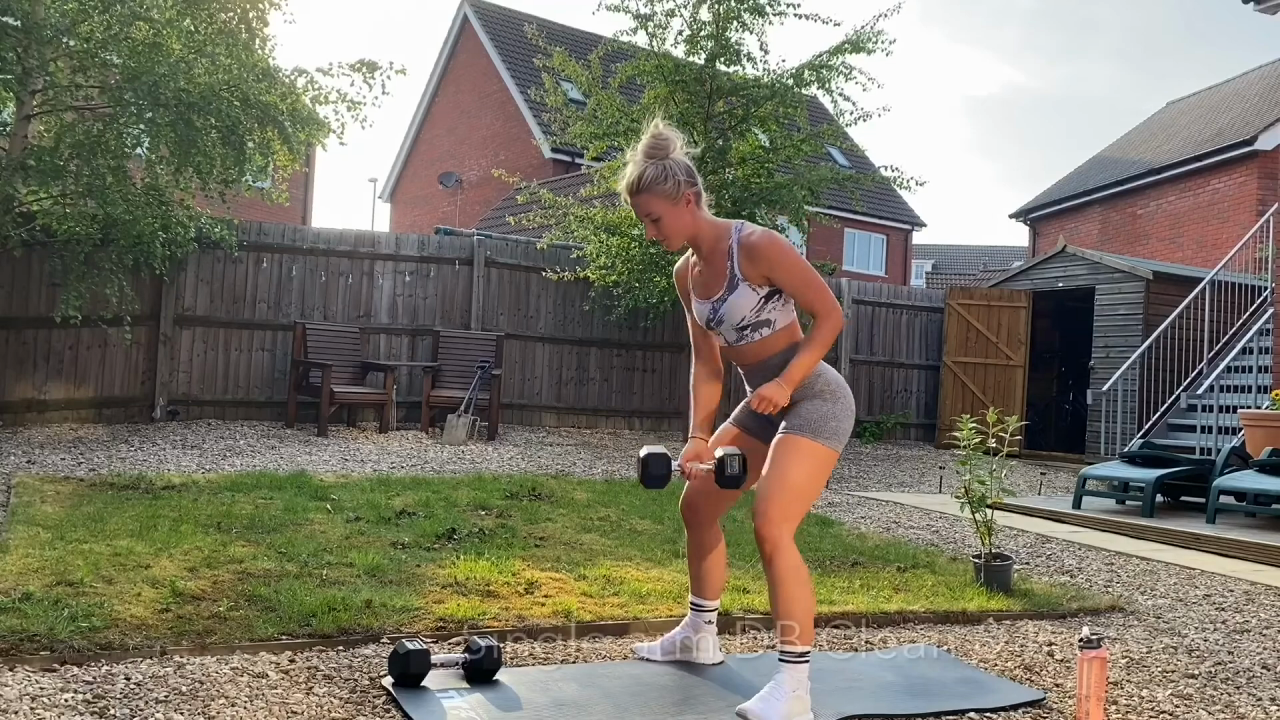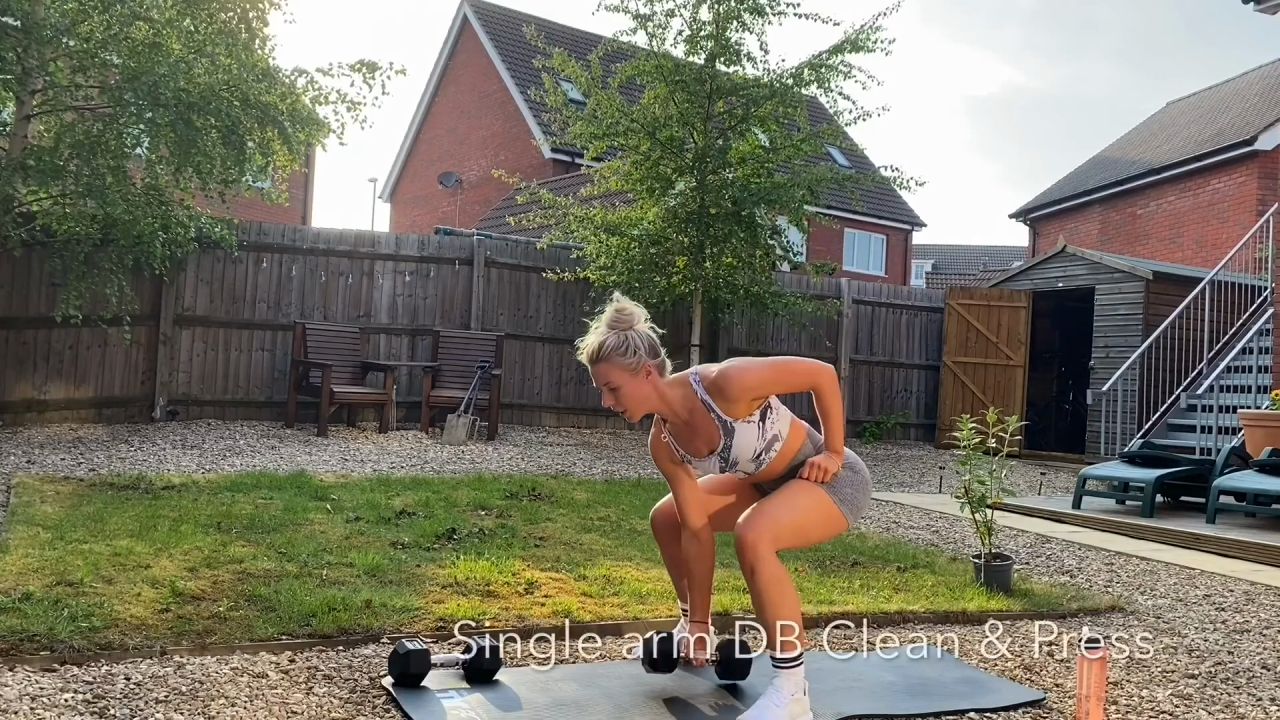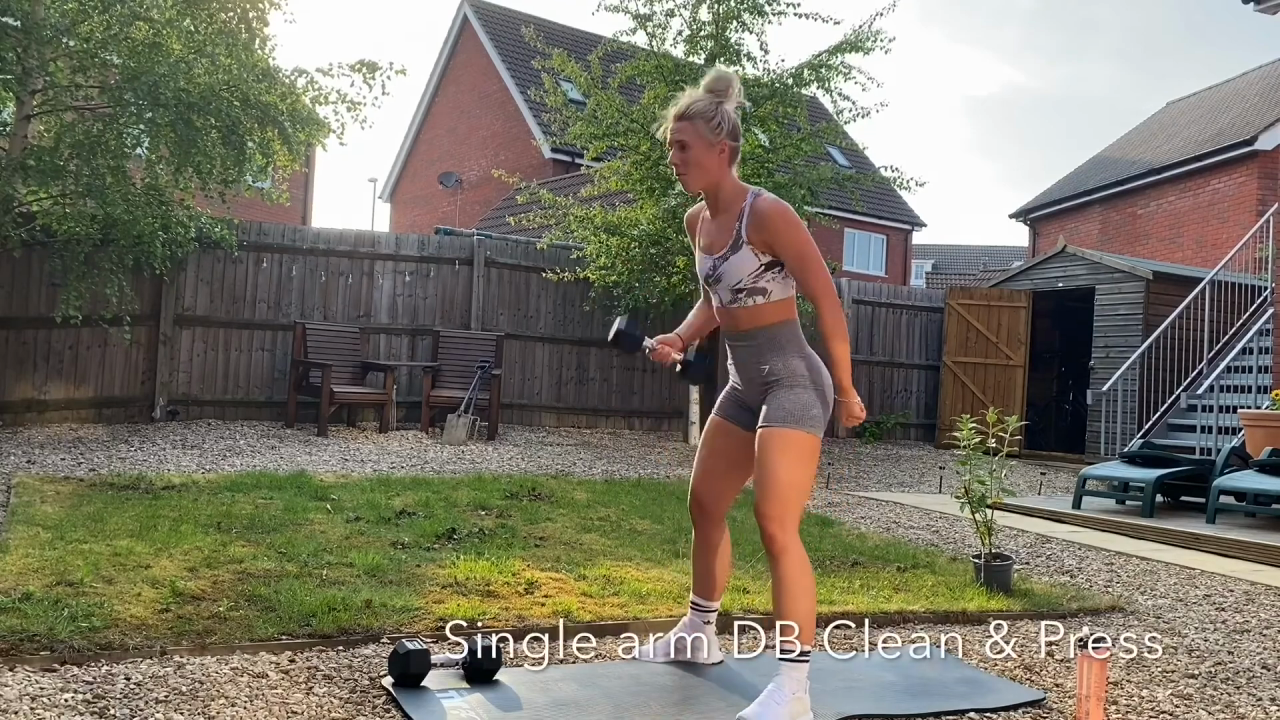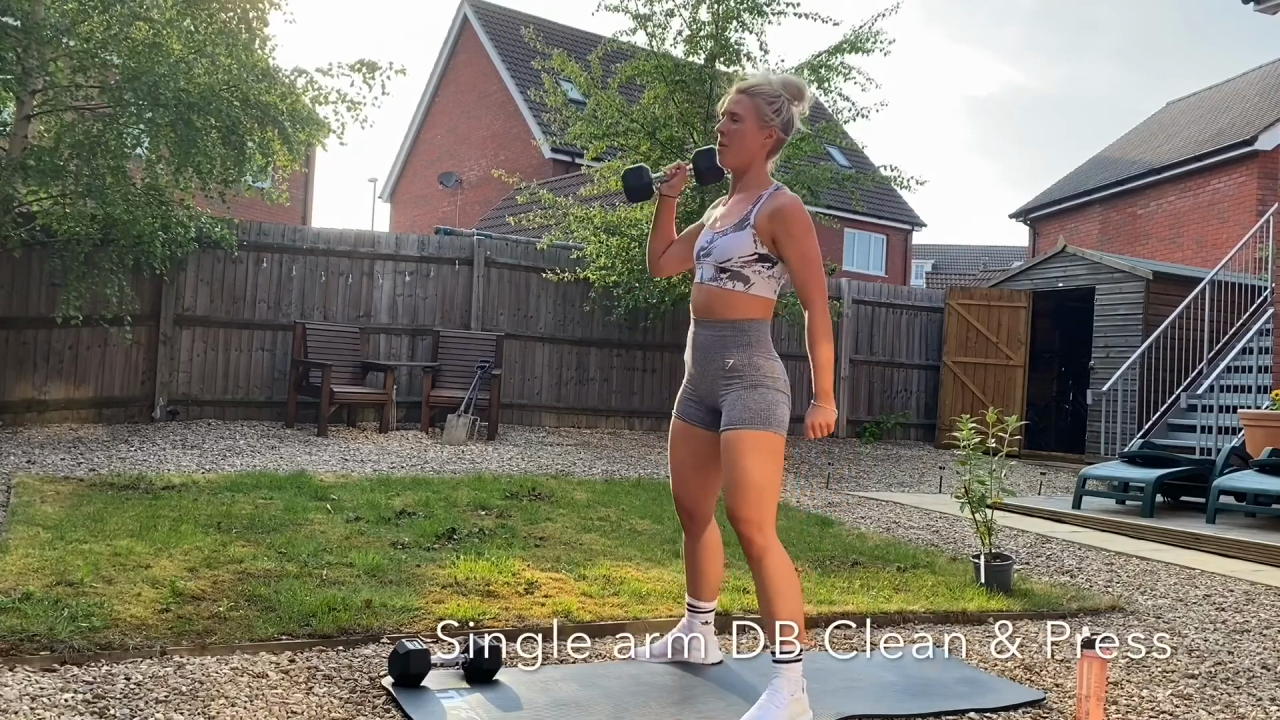
dt=0.5s
person 1, frame 1
left shoulder: (757, 244)
right shoulder: (687, 273)
left elbow: (831, 315)
right elbow: (707, 362)
left wrist: (787, 381)
right wrist: (700, 437)
left hip: (813, 398)
right hip: (761, 404)
left knee: (771, 528)
right knee: (697, 504)
right ankle: (699, 635)
person 1, frame 2
left shoulder: (724, 383)
right shoulder: (663, 442)
left elbow: (823, 374)
right elbow: (695, 530)
left wrist: (834, 451)
right wrist: (699, 622)
left hip: (834, 478)
right hip: (772, 482)
left knee: (753, 535)
right knee: (666, 518)
right ankle: (693, 635)
person 1, frame 3
left shoulder: (767, 212)
right shoulder: (697, 220)
left elbow: (826, 299)
left wrist: (845, 387)
right wrist: (677, 339)
left hip: (792, 379)
right hip: (743, 384)
left knee: (776, 528)
right knee: (705, 507)
right ankle: (700, 633)
person 1, frame 4
left shoulder: (782, 209)
right shoulder: (721, 206)
left elbow: (816, 306)
right elbow: (661, 266)
left wrist: (824, 396)
right wrist: (666, 201)
left hip: (749, 374)
right hip: (700, 373)
left knee: (752, 527)
right knee: (691, 511)
right ankle: (698, 634)
